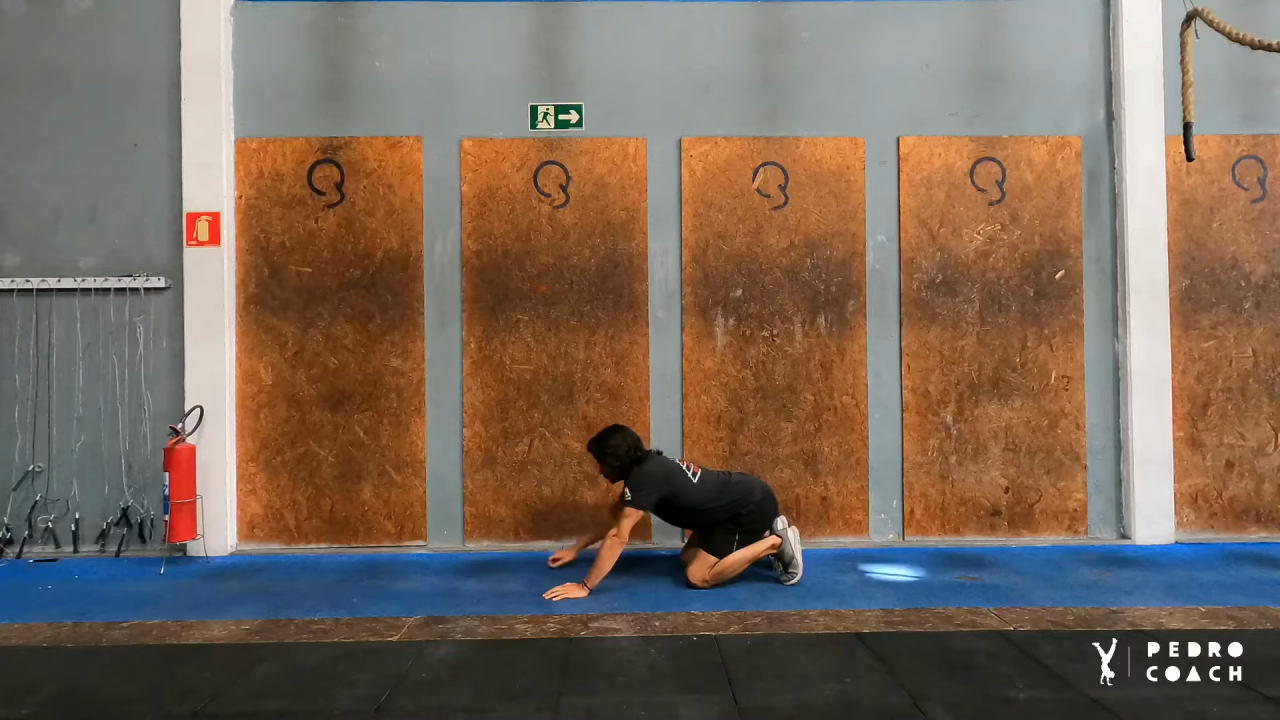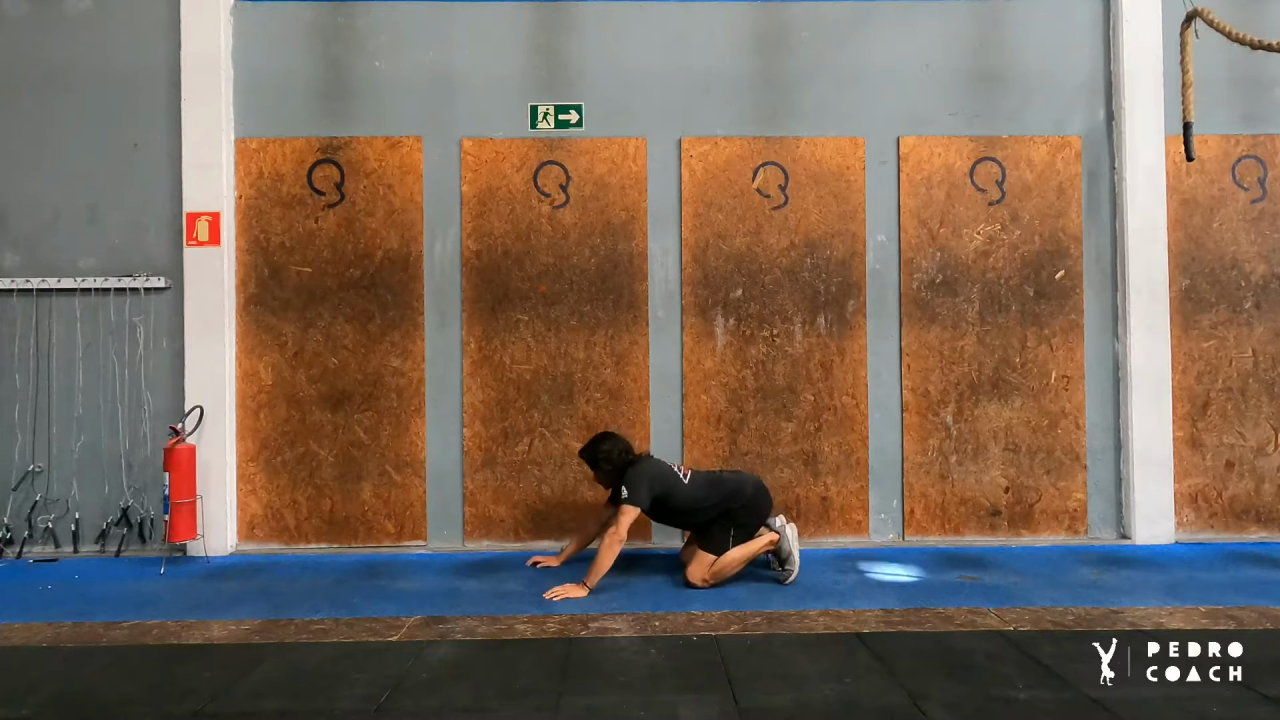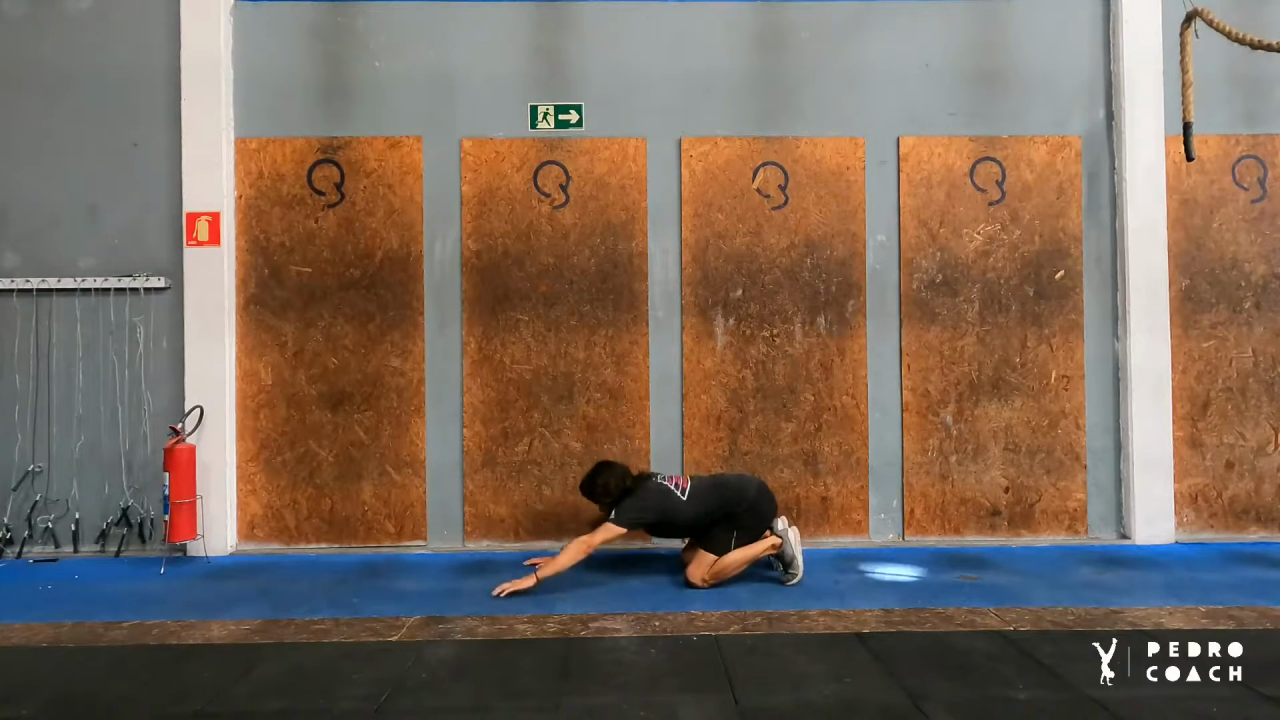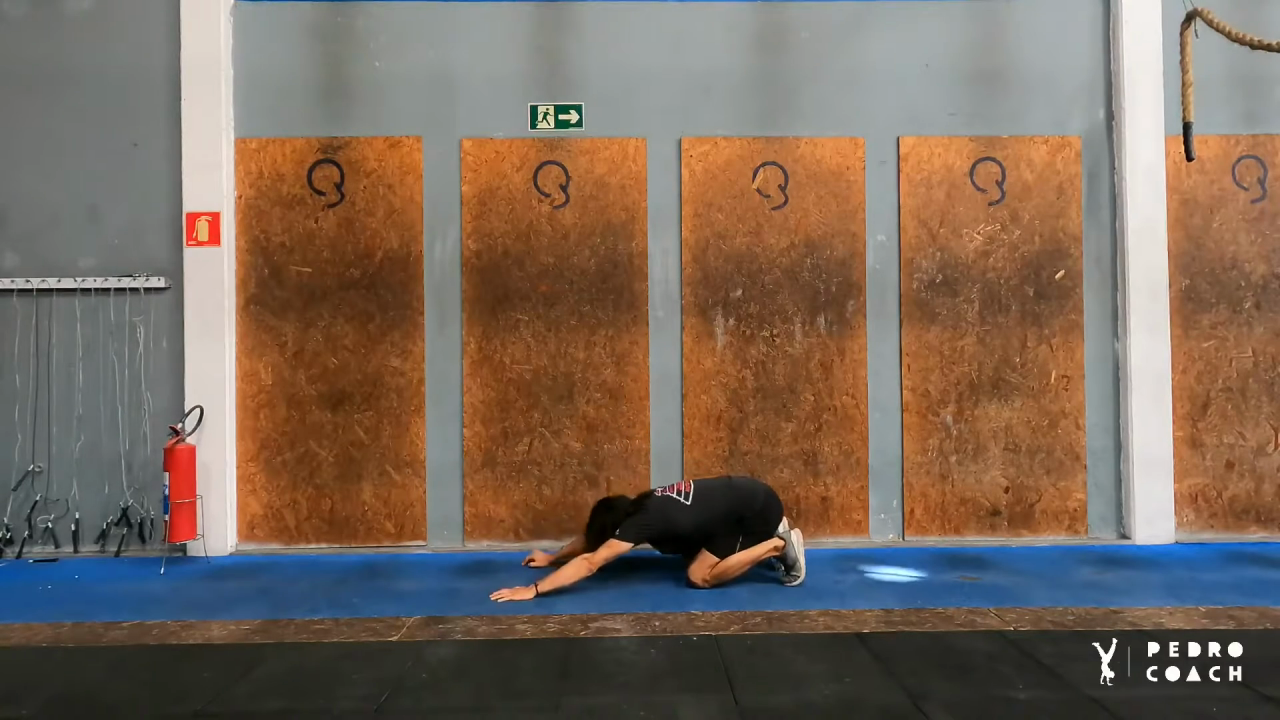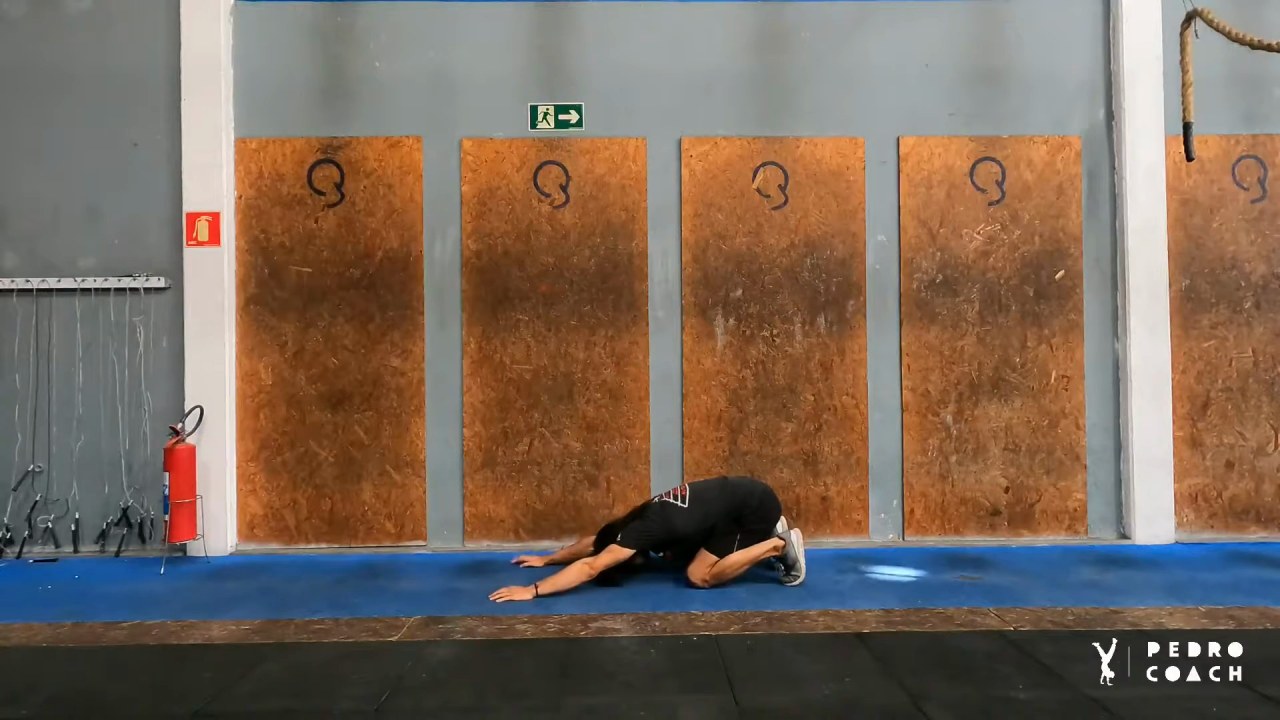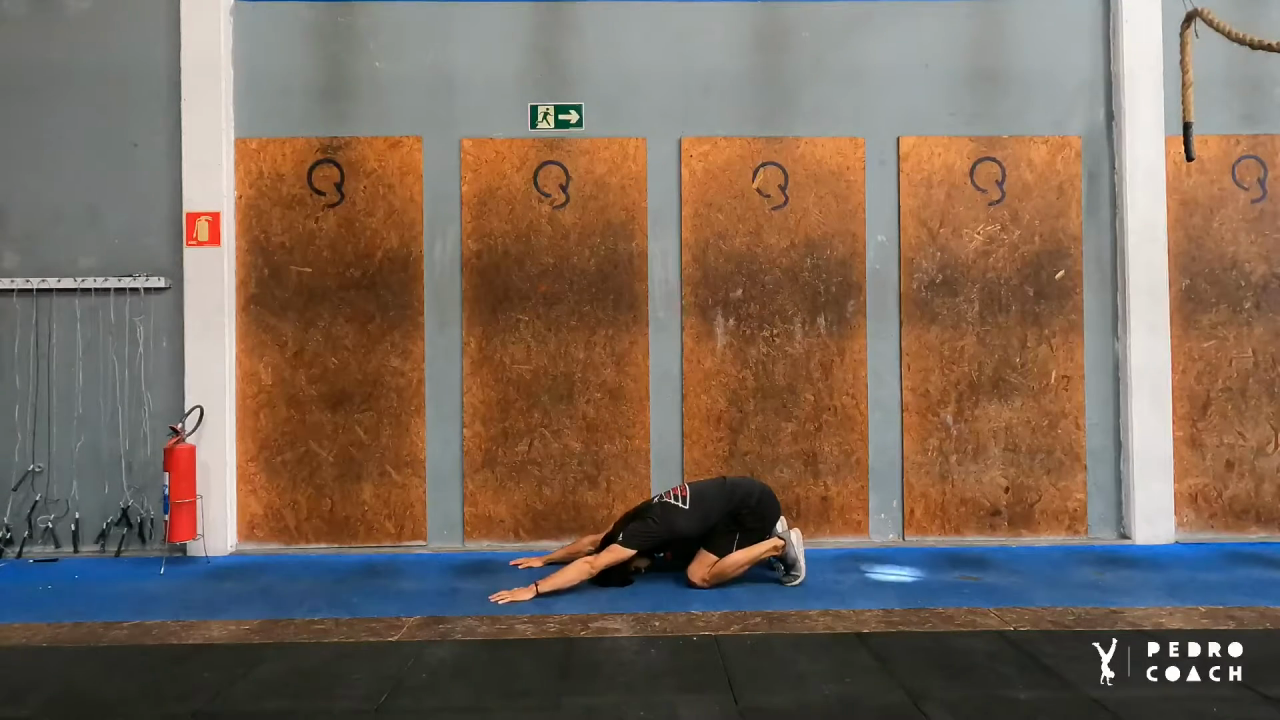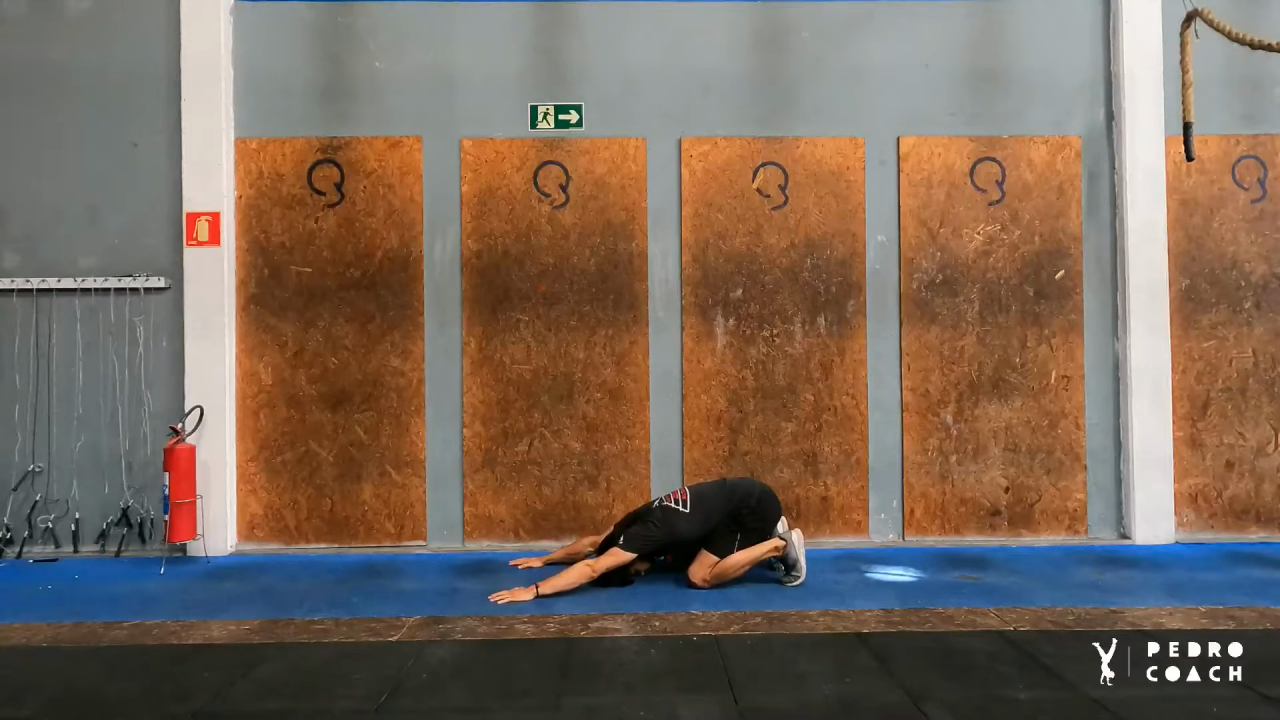
dt=0.4s
person 1, frame 1
left shoulder: (645, 476)
right shoulder: (645, 465)
left elbow: (618, 537)
right elbow: (618, 516)
left wrist: (584, 587)
right wrist: (576, 548)
left hip: (752, 506)
right hip: (742, 494)
left knee: (699, 576)
right knee: (688, 558)
left ankle: (775, 543)
right ankle: (769, 532)
person 1, frame 2
left shoulder: (637, 477)
right shoulder: (631, 474)
left elbow: (616, 536)
right elbow: (600, 523)
left wrist: (584, 587)
right wrist: (560, 557)
left hip: (746, 500)
right hip: (736, 492)
left knee: (698, 576)
right knee: (688, 557)
left ankle: (773, 539)
right ankle: (765, 528)
person 1, frame 3
left shoulder: (637, 504)
right shoulder: (640, 487)
left elbow: (587, 544)
right elbow: (593, 534)
left wrist: (533, 579)
right wrist: (554, 559)
left hip: (750, 503)
right hip: (743, 493)
left knee: (698, 576)
right knee: (690, 556)
left ankle: (775, 543)
right ankle: (768, 530)
person 1, frame 4
left shoulder: (643, 522)
right shoulder: (643, 505)
left elbow: (590, 563)
right elbow: (593, 538)
left wrist: (533, 590)
right wrist: (552, 558)
left hip: (756, 507)
right hip: (746, 495)
left knee: (700, 576)
right knee: (693, 558)
left ankle: (778, 545)
right ankle: (771, 534)
person 1, frame 5
left shoulder: (644, 530)
right shoulder: (642, 518)
left elbow: (590, 567)
right elbow: (592, 543)
left wrist: (532, 590)
right wrist: (545, 559)
left hip: (754, 505)
right hip: (743, 495)
left knee: (700, 576)
right knee: (692, 557)
left ankle: (778, 545)
right ankle: (770, 534)
person 1, frame 6
left shoulder: (646, 530)
right shoulder: (639, 518)
left elbow: (591, 565)
right elbow: (592, 542)
left wrist: (533, 590)
right wrist: (544, 559)
left hip: (753, 504)
right hip: (742, 495)
left knee: (700, 575)
right knee: (692, 556)
left ankle: (778, 545)
right ankle: (769, 532)
person 1, frame 7
left shoulder: (649, 533)
right shoulder: (640, 520)
left elbow: (592, 568)
right elbow: (592, 544)
left wrist: (534, 591)
right wrist: (543, 559)
left hip: (754, 505)
right hip: (742, 495)
left knee: (701, 576)
right knee: (696, 558)
left ankle: (780, 544)
right ankle: (770, 533)
